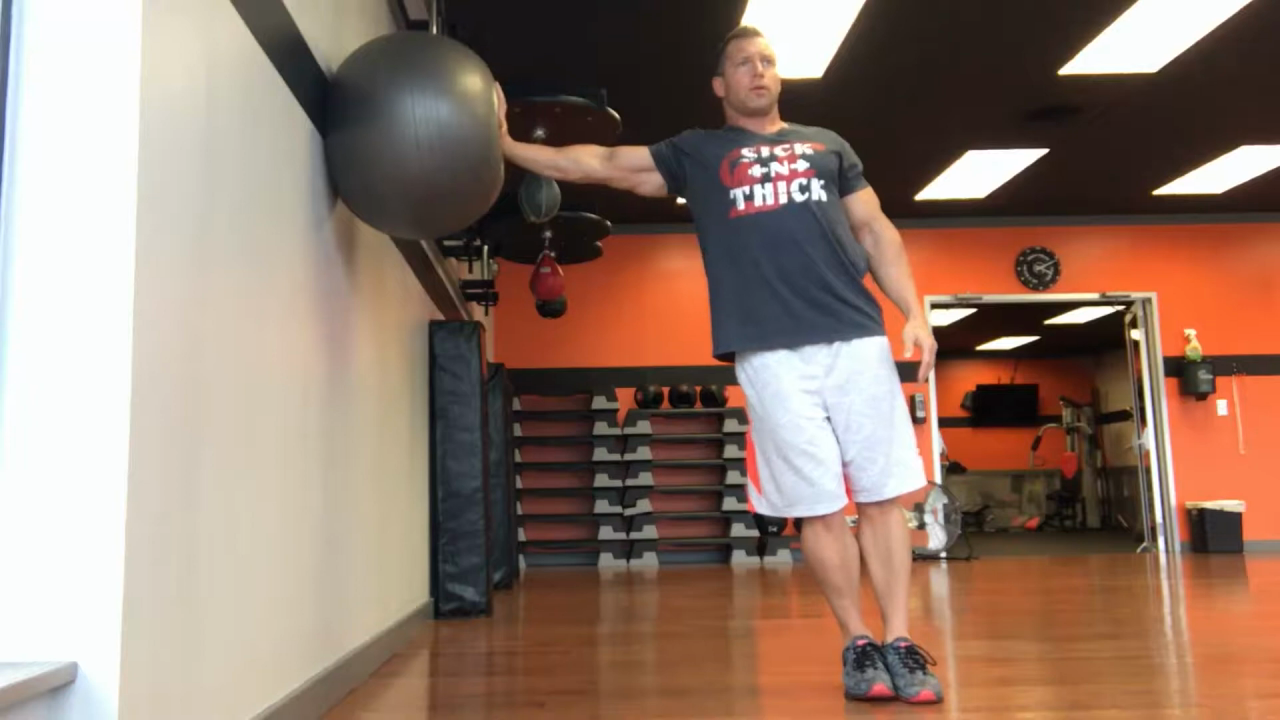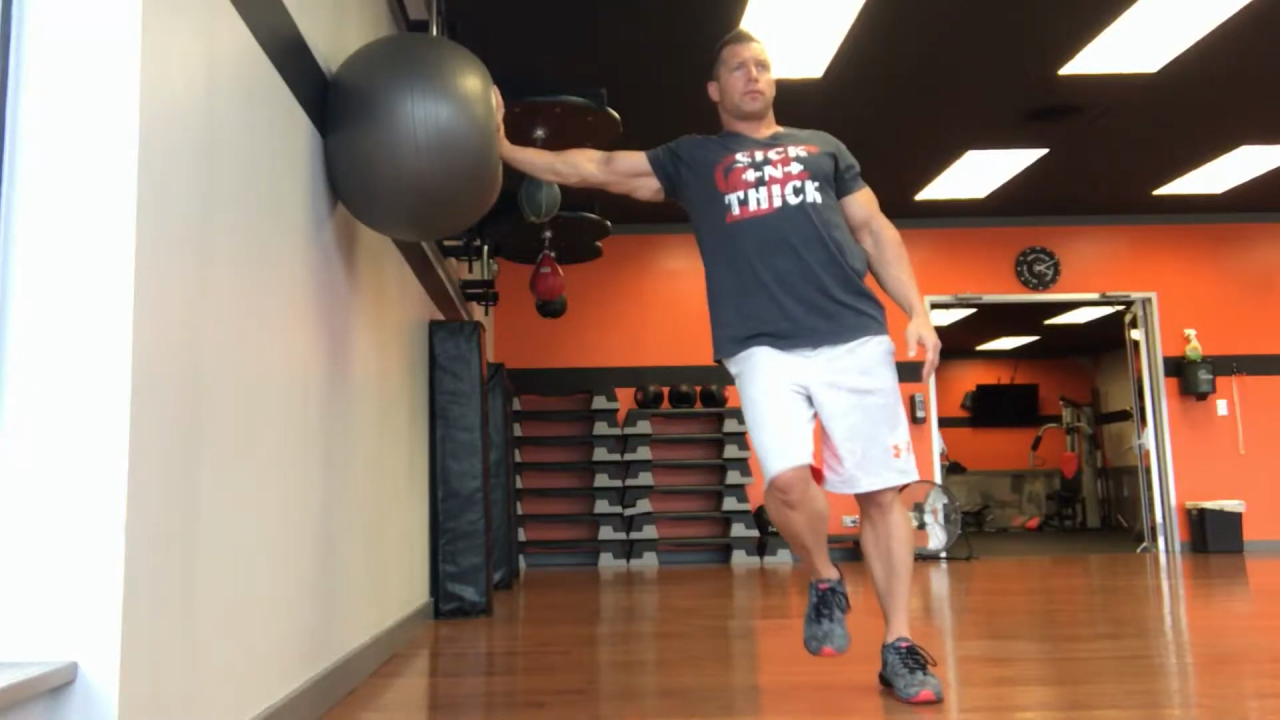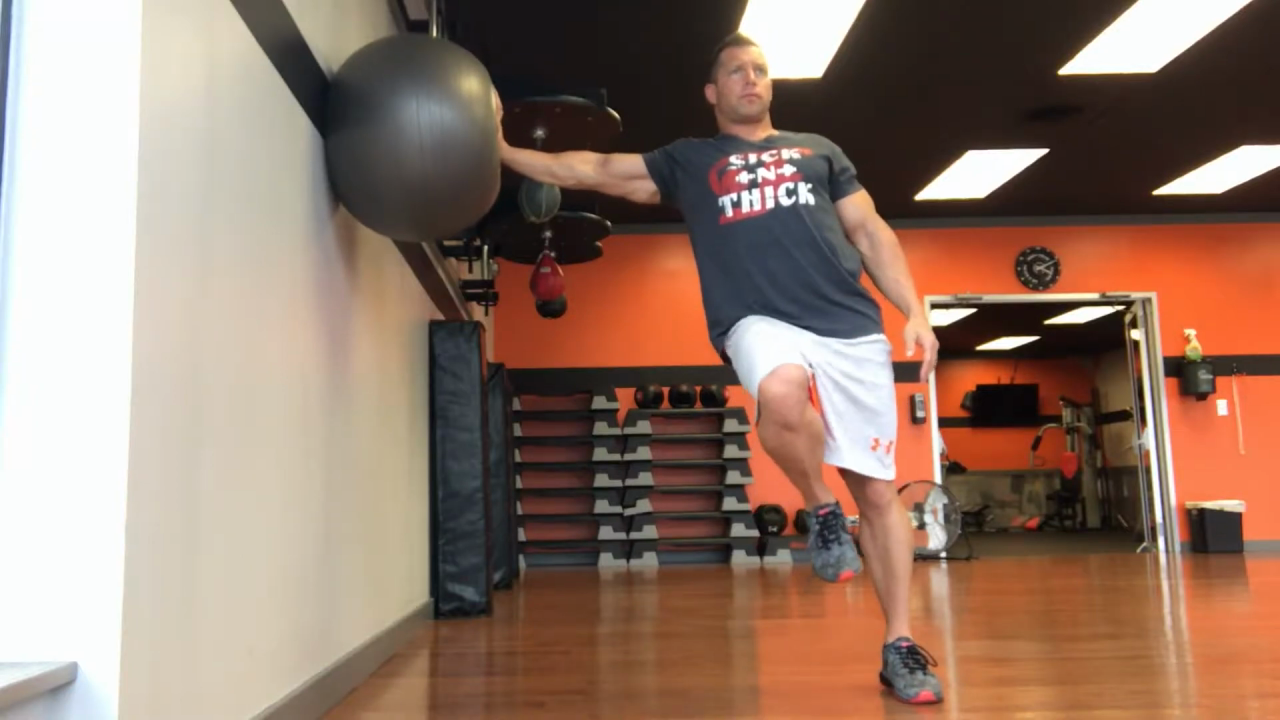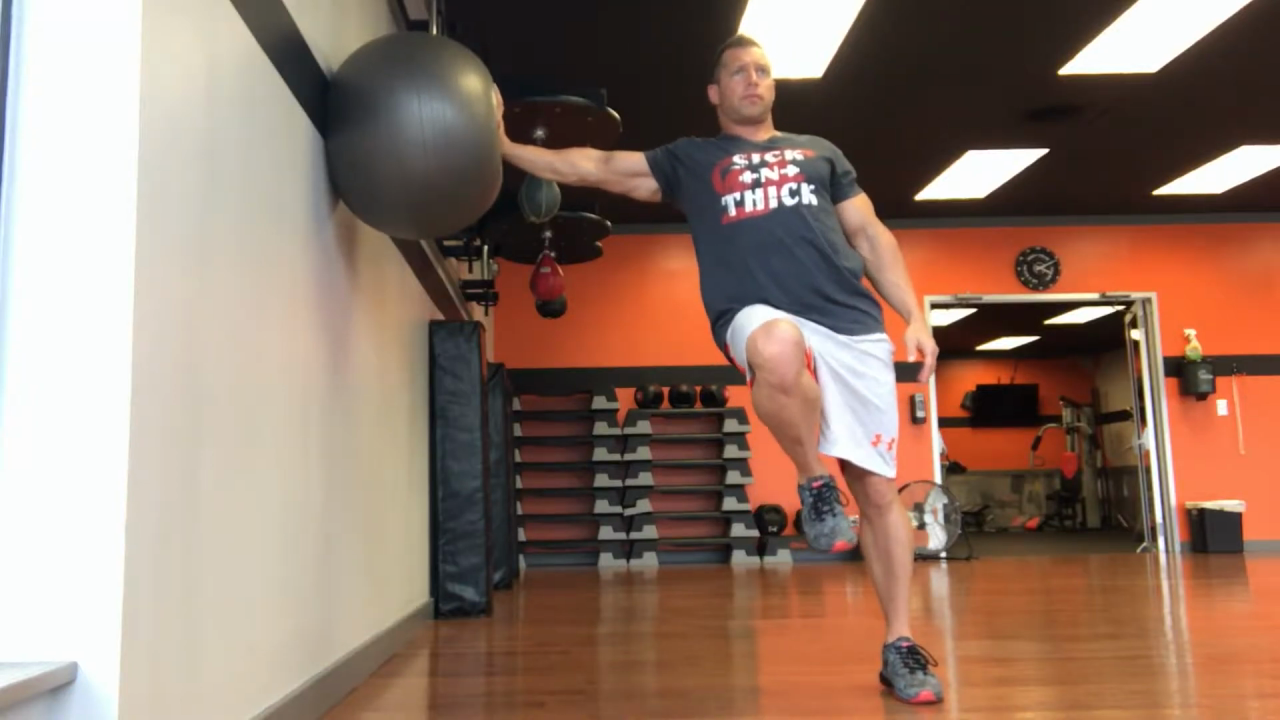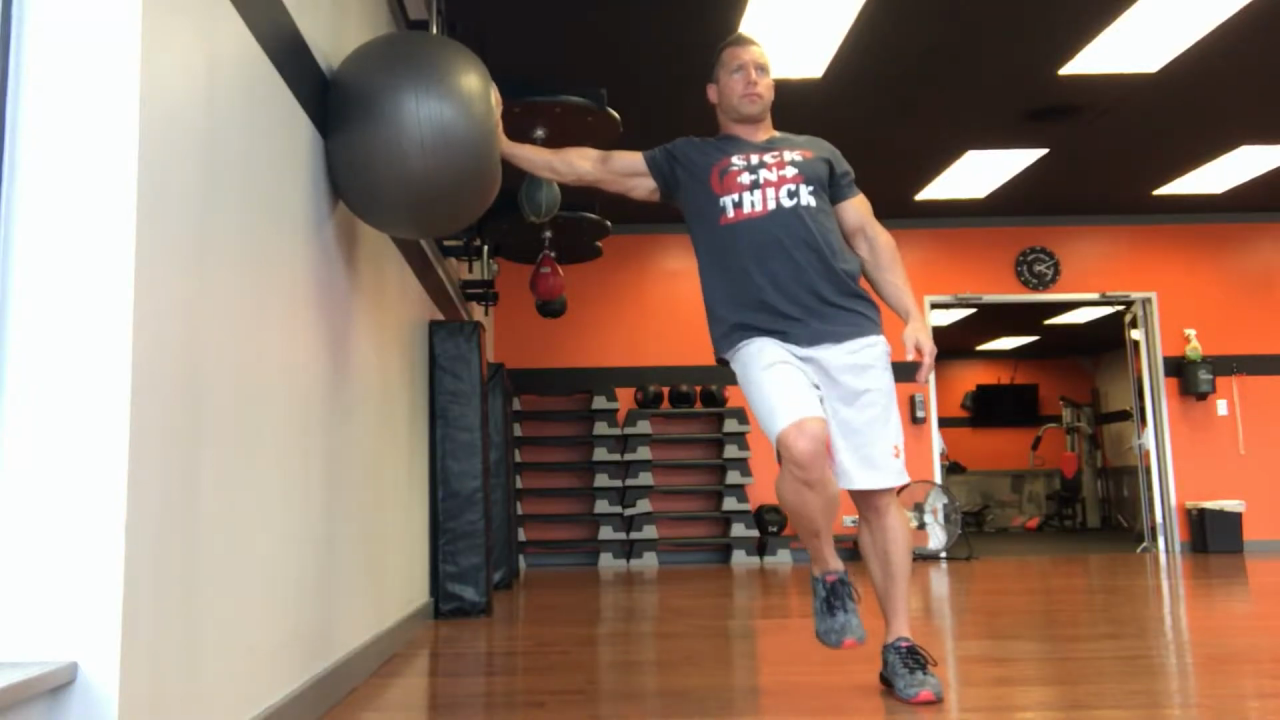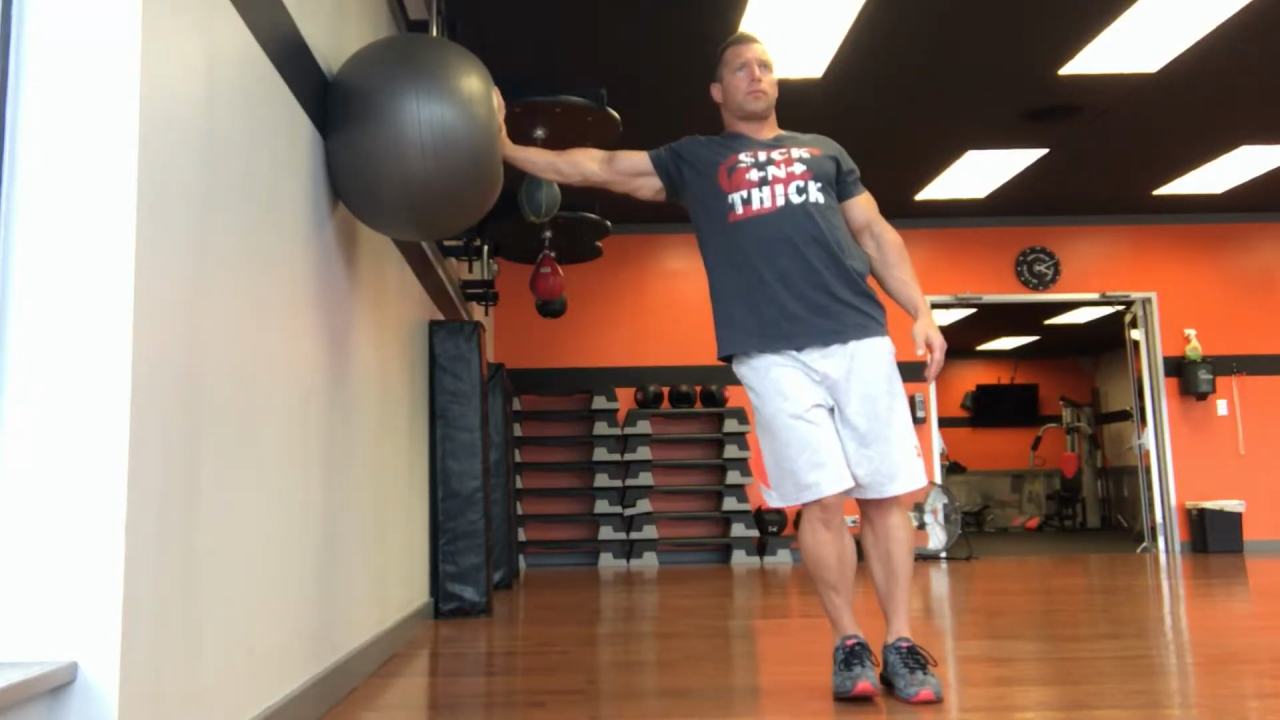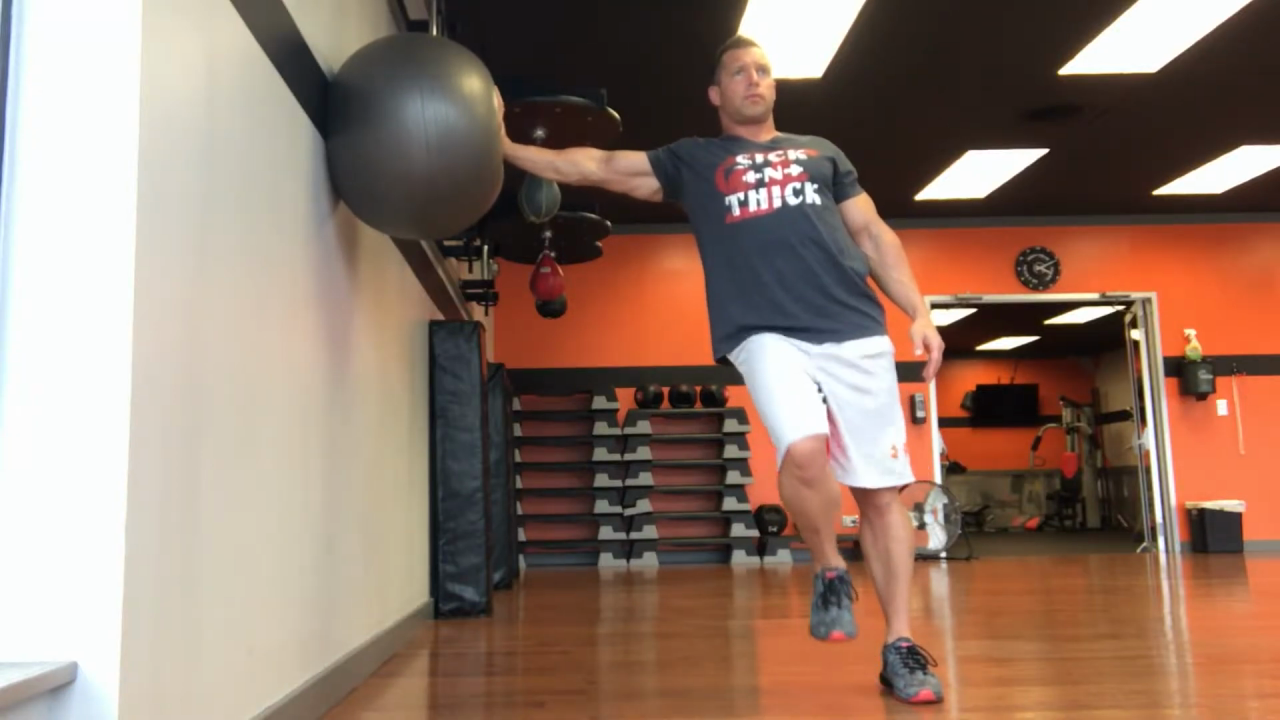
dt=0.7s
person 1, frame 1
left shoulder: (827, 144)
right shoulder: (696, 153)
left elbow: (875, 231)
right elbow: (600, 163)
left wrist: (914, 313)
right wrist: (505, 145)
left hip: (857, 338)
right hip: (770, 352)
left knee: (882, 497)
right knee: (820, 506)
left ankle: (900, 644)
right ankle: (857, 645)
person 1, frame 2
left shoulder: (823, 146)
right shoulder: (692, 159)
left elbow: (875, 231)
right elbow: (598, 168)
left wrist: (917, 312)
right wrist: (504, 149)
left hip: (856, 337)
right hip: (764, 346)
left knee: (881, 492)
right knee: (787, 479)
left ankle: (899, 645)
right ankle: (825, 585)
person 1, frame 3
left shoulder: (817, 149)
right shoulder: (687, 161)
left elbow: (870, 232)
right elbow: (594, 170)
left wrist: (914, 312)
right wrist: (502, 151)
left hip: (852, 330)
right hip: (761, 328)
left knee: (878, 489)
right knee: (782, 390)
left ankle: (900, 646)
right ankle: (824, 511)
person 1, frame 4
left shoulder: (819, 151)
right shoulder: (690, 159)
left elbow: (870, 235)
right elbow: (594, 166)
left wrist: (915, 316)
right wrist: (504, 146)
left hip: (856, 328)
right hip: (762, 323)
left knee: (879, 488)
right knee: (778, 345)
left ankle: (900, 647)
right ankle: (814, 486)
person 1, frame 5
left shoulder: (818, 152)
right shoulder: (688, 161)
left elbow: (868, 237)
right elbow: (593, 165)
left wrist: (911, 316)
right wrist: (502, 145)
left hip: (853, 336)
right hip: (763, 340)
left knee: (879, 491)
right knee: (806, 450)
left ankle: (900, 647)
right ankle: (829, 576)
person 1, frame 6
left shoulder: (824, 150)
right shoulder: (695, 159)
left elbow: (875, 235)
right elbow: (601, 168)
left wrist: (921, 313)
right wrist: (506, 149)
left hip: (860, 339)
right hip: (772, 352)
left knee: (885, 495)
right knee: (824, 500)
left ankle: (901, 646)
right ankle: (849, 644)
person 1, frame 7
left shoulder: (821, 151)
right shoulder: (693, 160)
left elbow: (874, 234)
right elbow: (599, 166)
left wrist: (919, 313)
right wrist: (506, 147)
left hip: (858, 334)
right hip: (767, 336)
left knee: (881, 490)
right knee: (804, 452)
left ankle: (900, 645)
right ankle: (828, 573)
